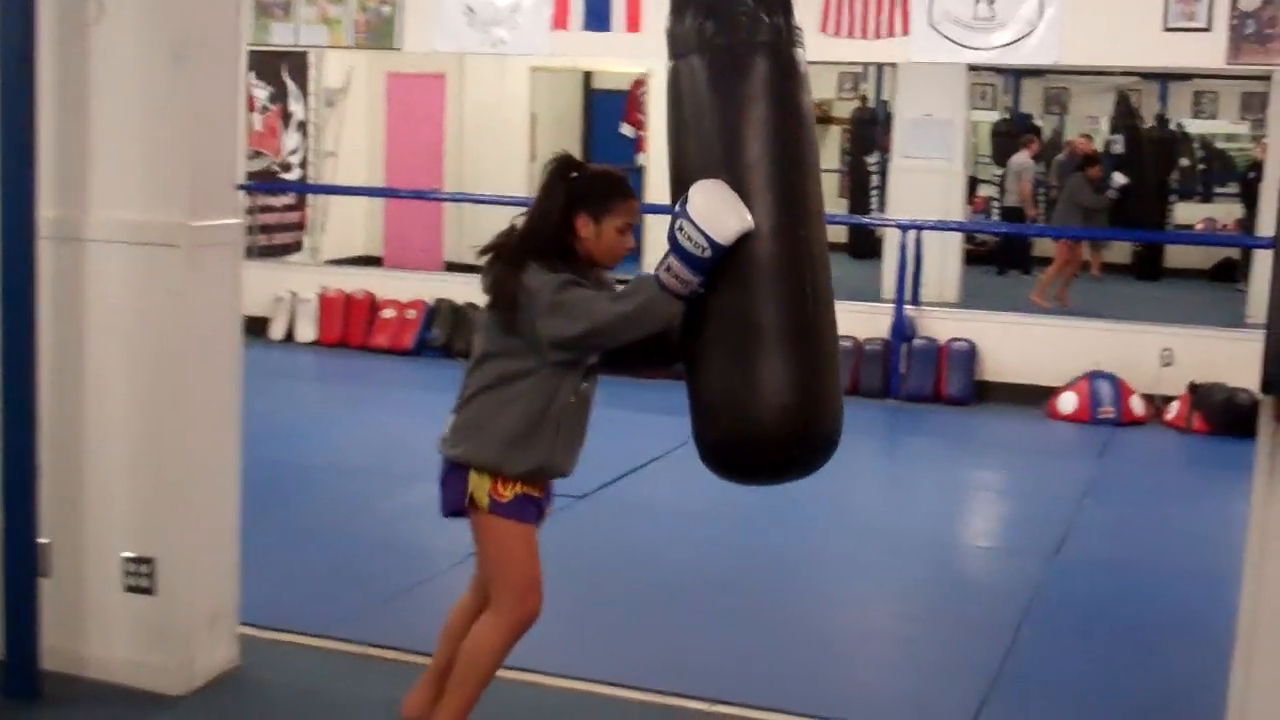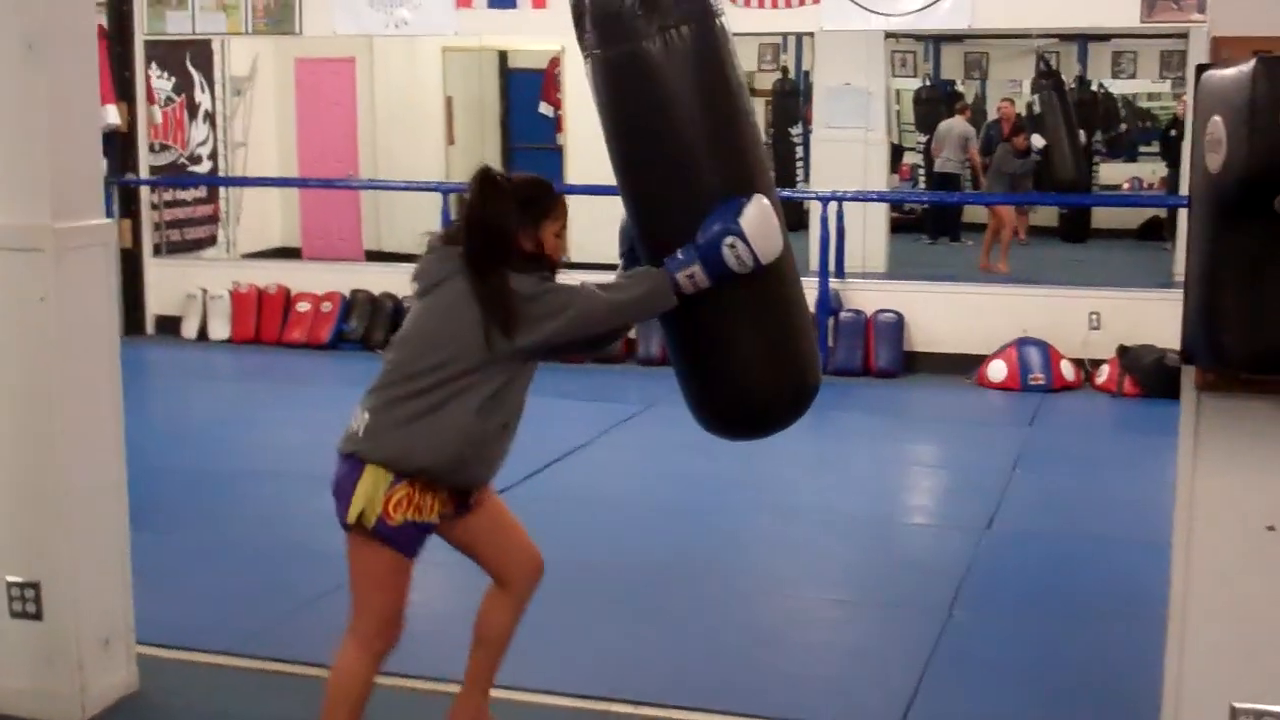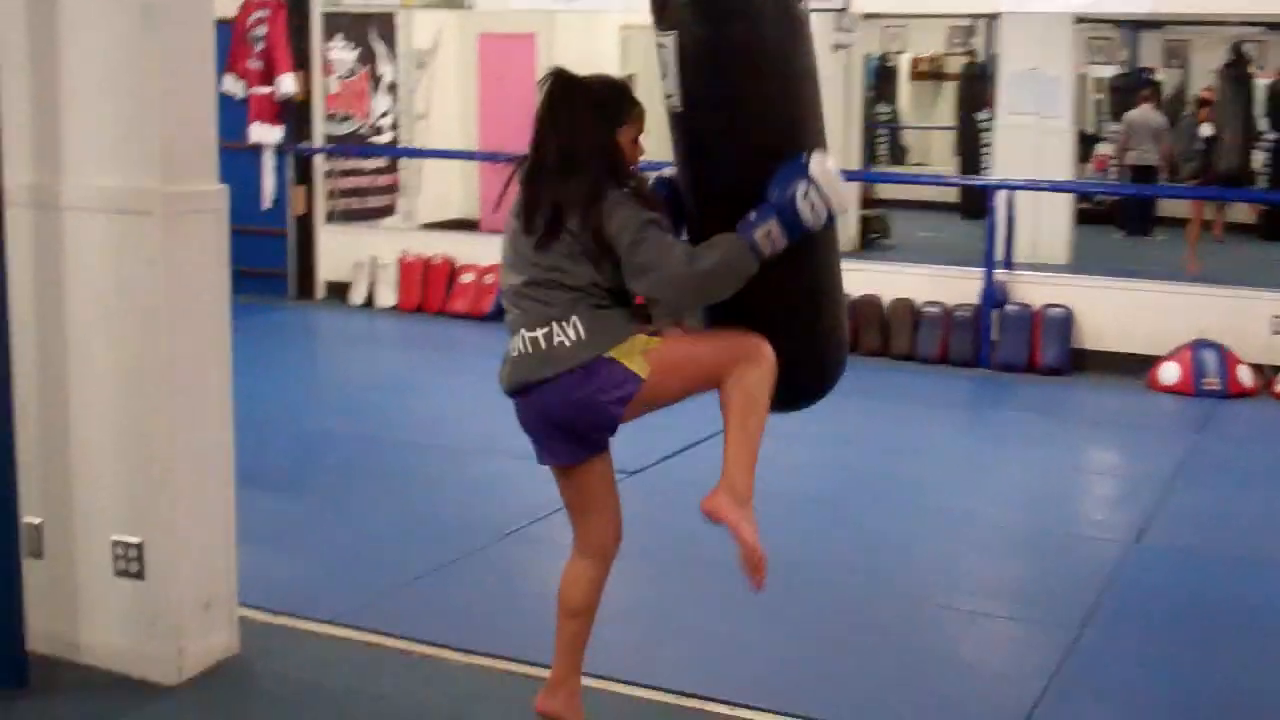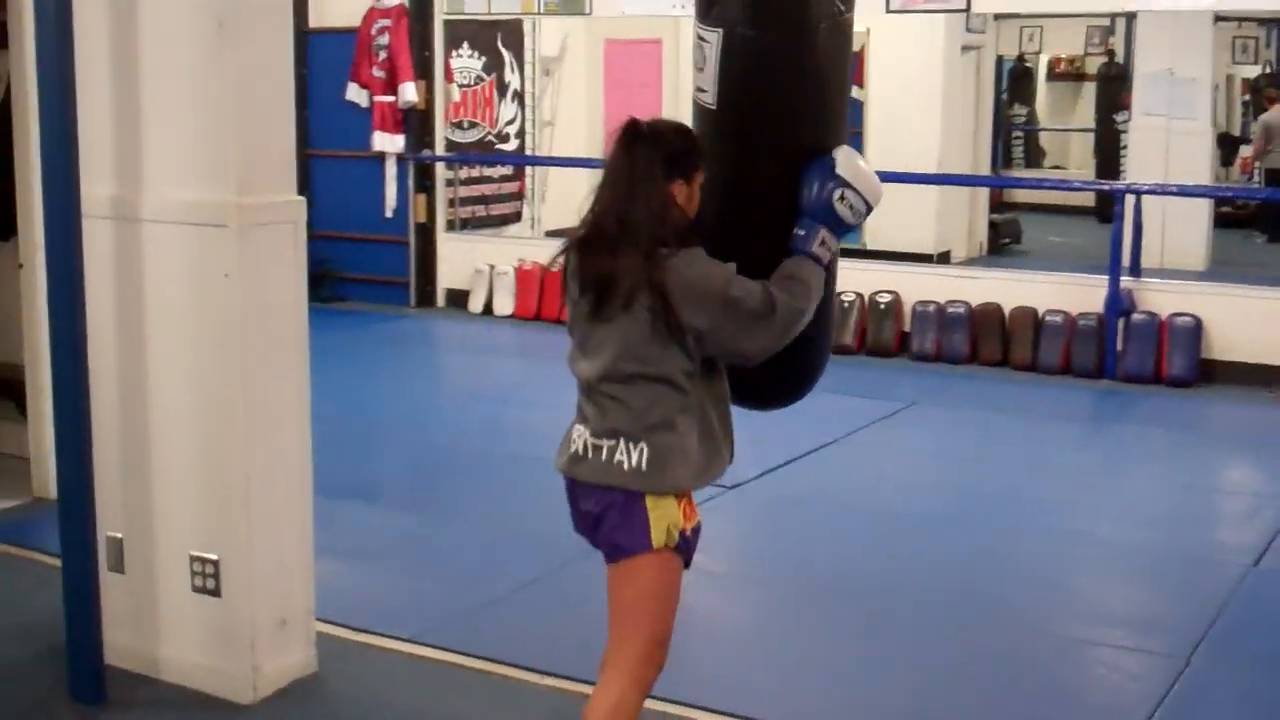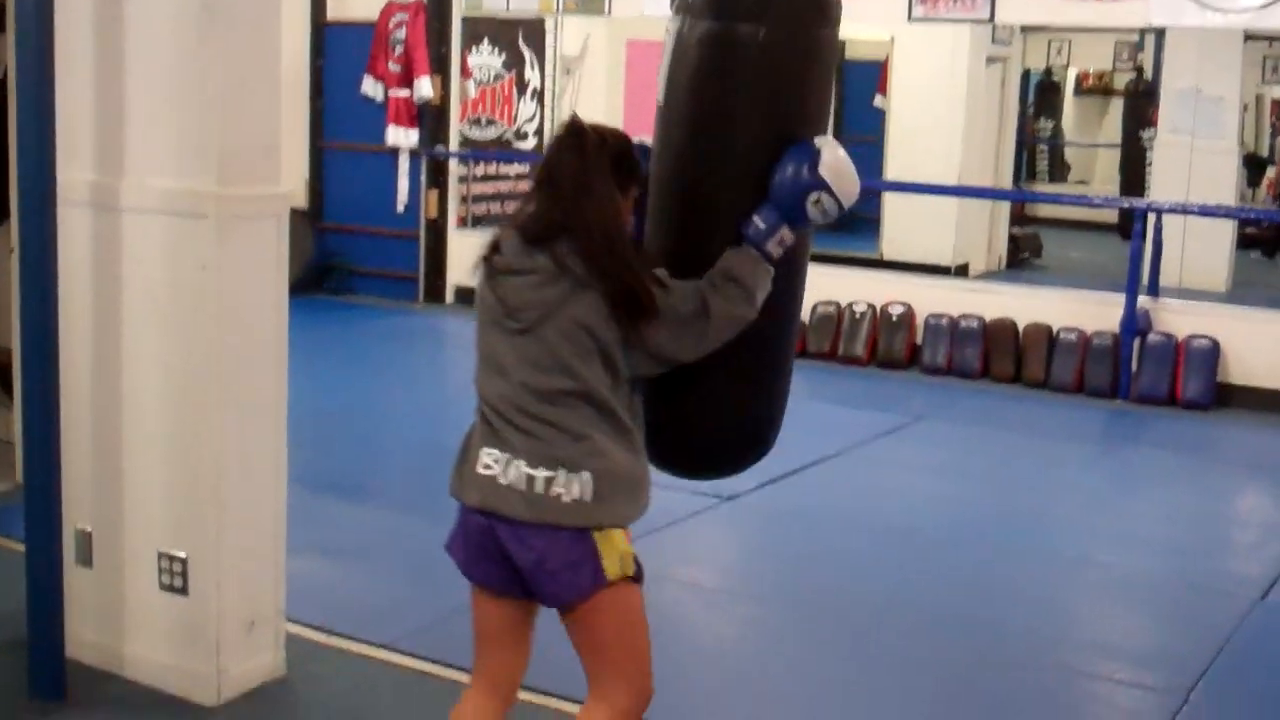
dt=0.4s
person 1, frame 1
left shoulder: (563, 279)
right shoulder: (540, 288)
left elbow: (615, 337)
right elbow: (614, 318)
right wrist: (683, 268)
left hip: (517, 460)
right hip: (490, 461)
left knee: (490, 593)
right knee: (519, 604)
person 1, frame 2
left shoulder: (480, 281)
right shoulder: (511, 291)
left elbow: (579, 323)
right elbow: (595, 309)
left wrist: (639, 276)
right wrist: (691, 267)
left hip: (447, 472)
right hip: (392, 470)
left knee: (521, 568)
right knee: (375, 632)
person 1, frame 3
left shoulder: (537, 195)
right shoulder: (606, 201)
right elbow: (677, 282)
left wrist: (653, 213)
right wrist: (763, 231)
left hip: (536, 377)
right hip: (589, 362)
left knee: (596, 541)
right knee: (754, 352)
right ankle: (732, 494)
person 1, frame 4
left shoulder: (586, 256)
right shoulder: (683, 275)
right elbow: (770, 319)
right wrist: (817, 235)
left hip: (589, 466)
right hip: (645, 476)
left knee: (632, 636)
right knee: (636, 664)
person 1, frame 5
left shoulder: (504, 263)
right shoulder: (614, 282)
right elbow: (710, 314)
left wrist: (629, 233)
right wrist: (773, 229)
left hip: (487, 497)
right hip: (567, 512)
